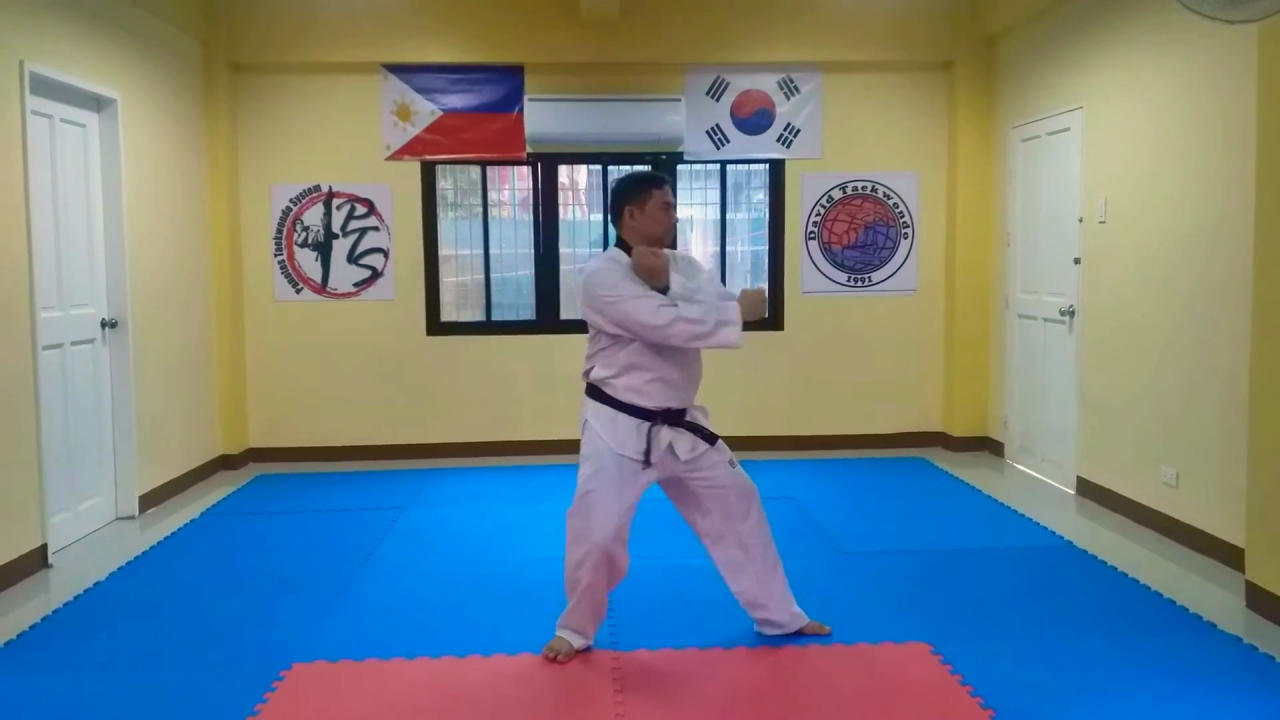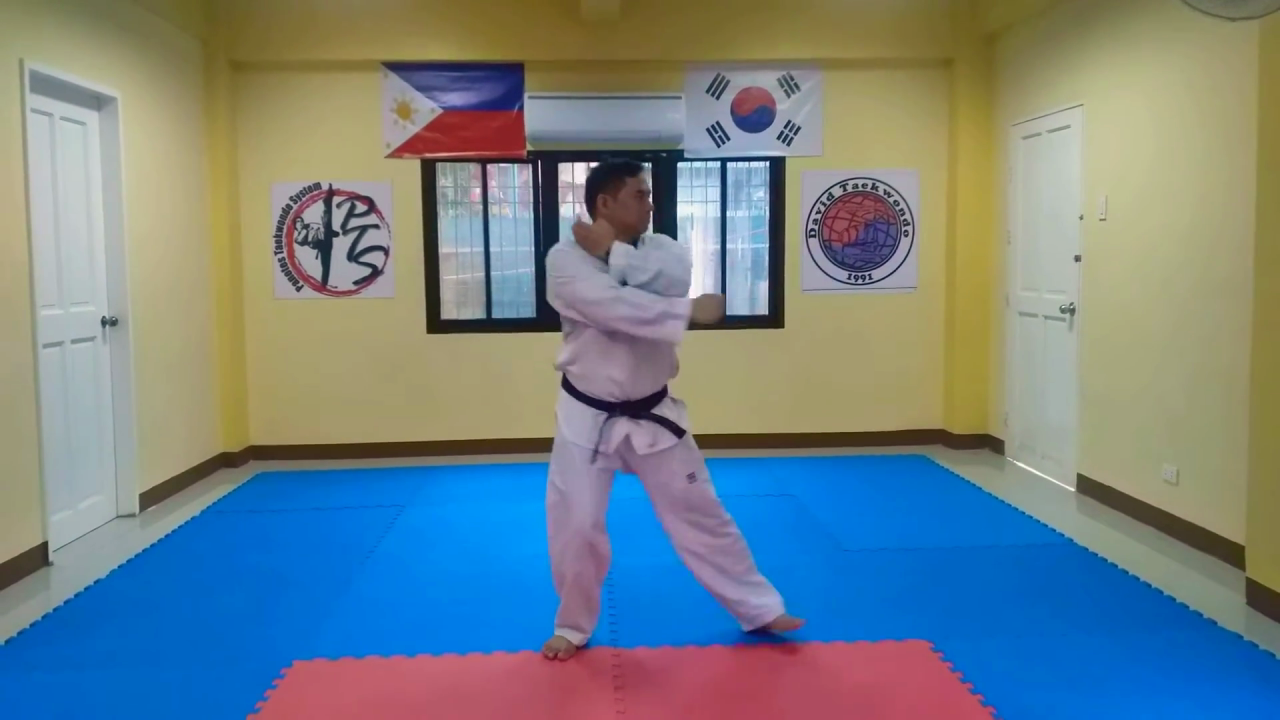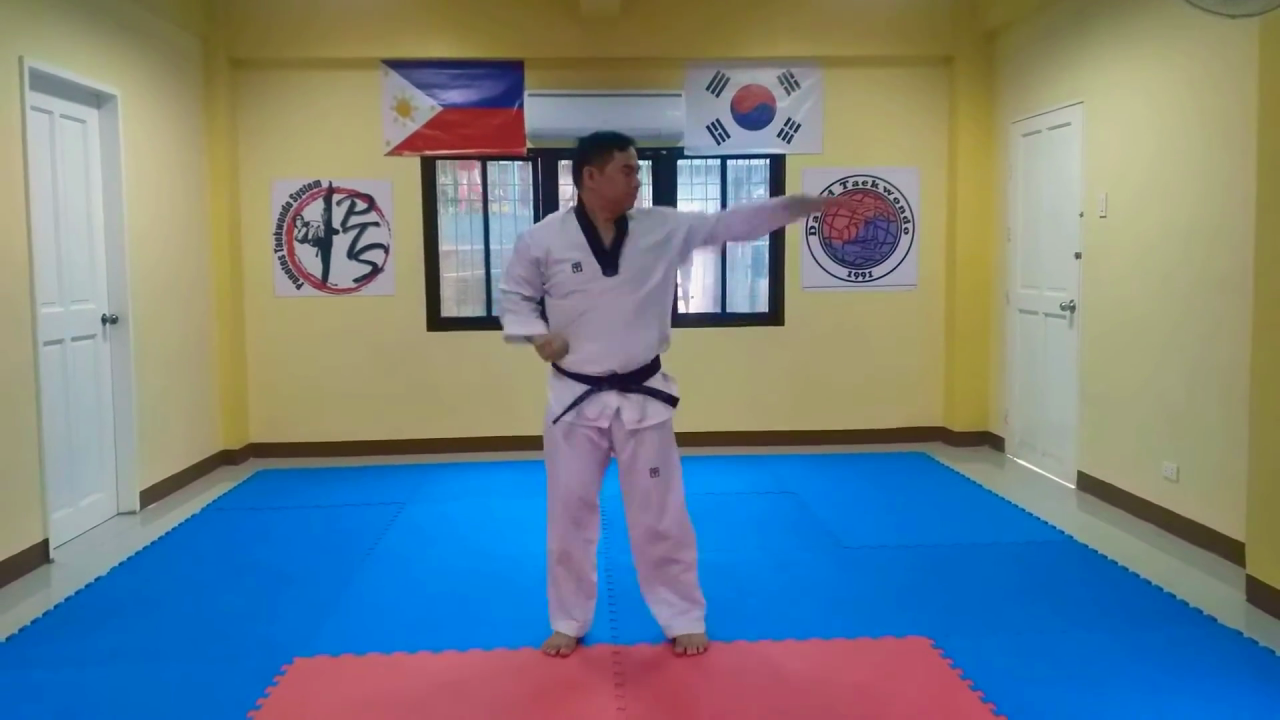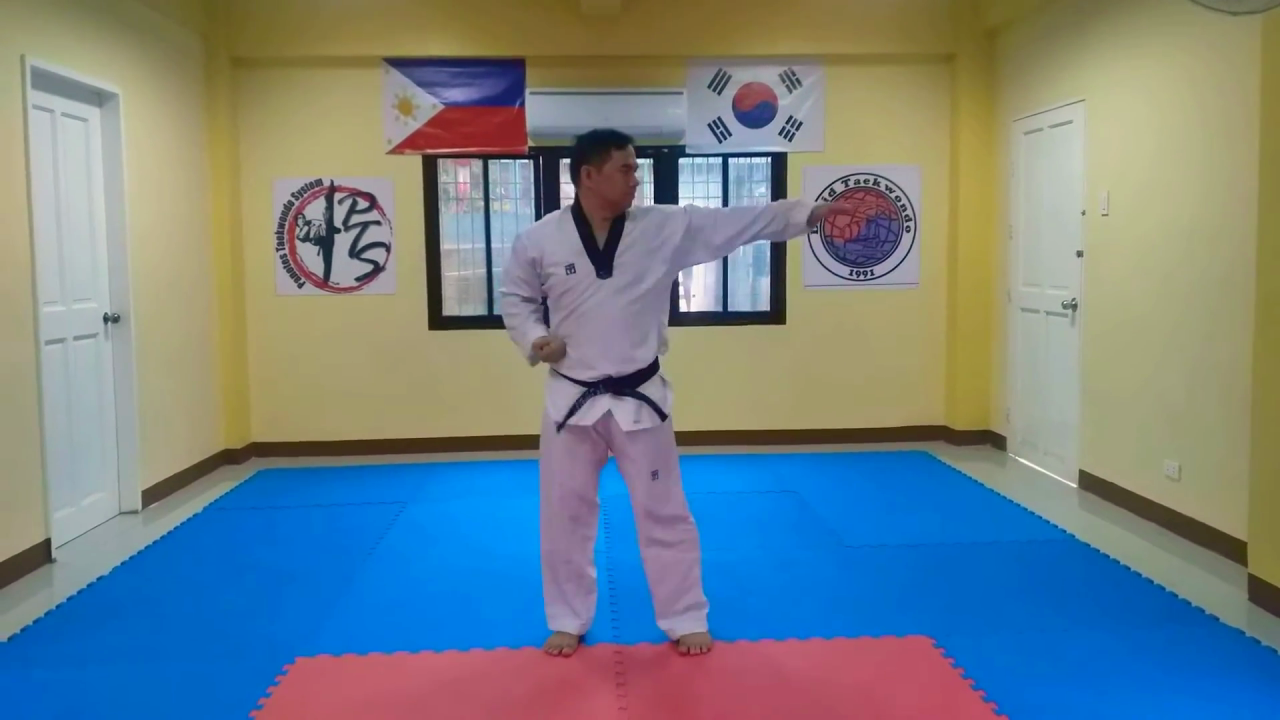
dt=0.2s
person 1, frame 1
left shoulder: (680, 263)
right shoulder: (603, 275)
left elbow: (721, 307)
right elbow: (668, 324)
left wrist: (669, 281)
right wrist: (740, 313)
left hip: (679, 424)
right hip: (619, 426)
left knee: (737, 507)
right knee: (598, 533)
left ankle: (780, 616)
right ankle: (575, 629)
person 1, frame 2
left shoulder: (660, 247)
right shoulder: (566, 258)
left elbow: (674, 281)
right elbow: (618, 309)
left wrist: (613, 251)
right wrist: (689, 312)
left hip: (653, 415)
right hip: (588, 418)
left knee: (698, 512)
right knee: (576, 526)
left ankle: (761, 608)
right ankle: (572, 626)
person 1, frame 3
left shoulder: (665, 227)
right shoulder: (544, 237)
left elbow: (735, 221)
right elbow: (513, 292)
left wrist: (793, 204)
right wrist: (534, 332)
left hip: (643, 396)
right hip: (575, 396)
left knee: (662, 513)
right knee: (571, 512)
left ankle: (683, 619)
right ankle: (569, 622)
person 1, frame 4
left shoulder: (665, 227)
right shoulder: (540, 239)
left elbow: (740, 221)
right elbow: (515, 297)
left wrist: (805, 213)
right wrist: (534, 339)
left hip: (638, 397)
right hip: (571, 398)
left knee: (664, 512)
right knee: (566, 513)
left ankle: (684, 619)
right ankle: (567, 621)
